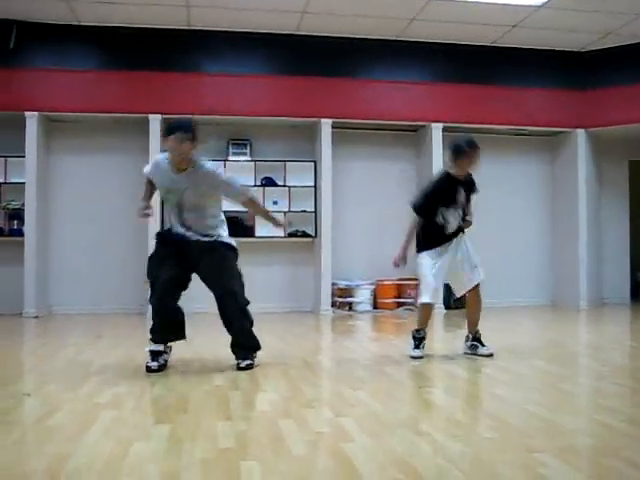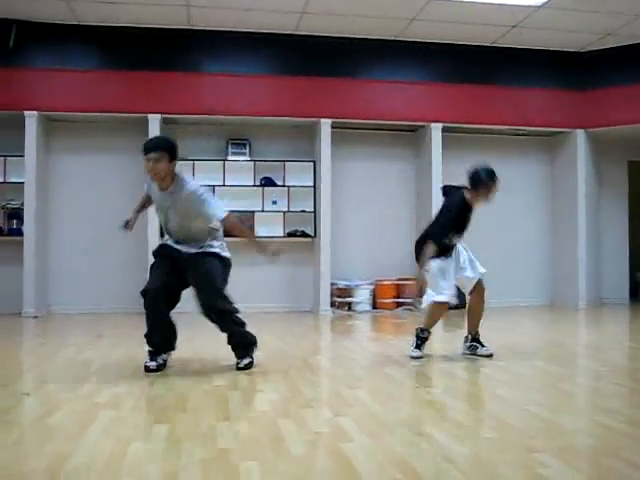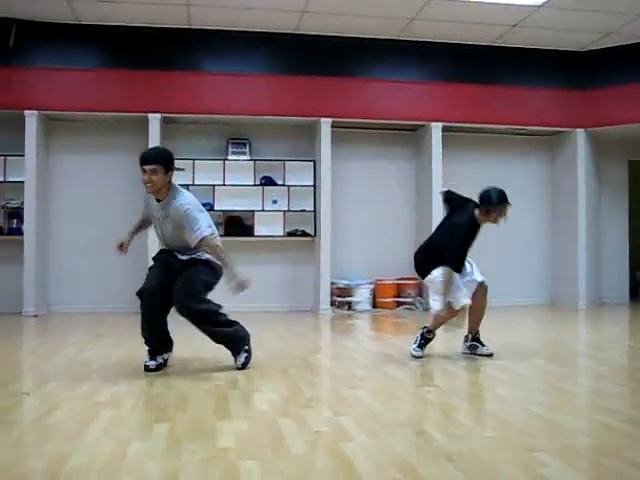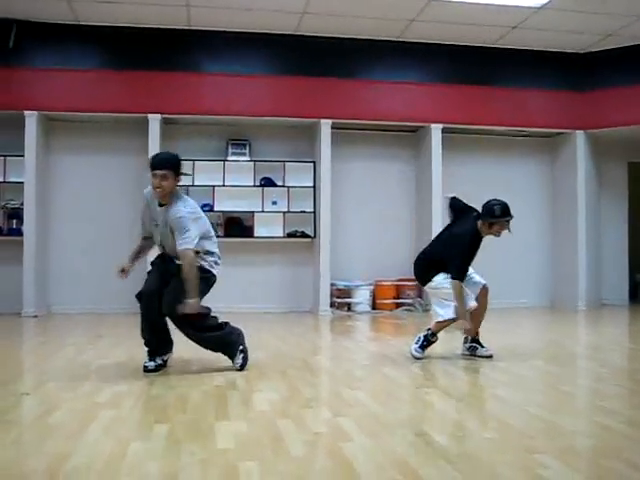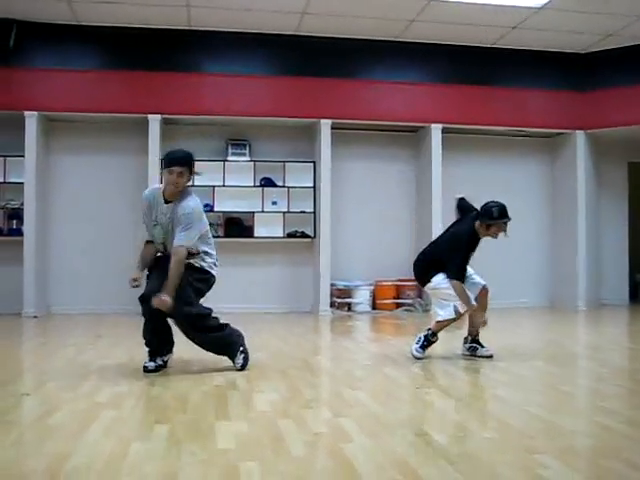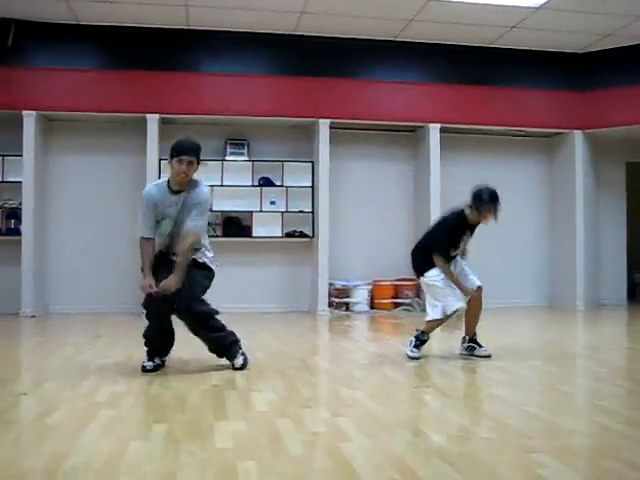
dt=0.1s
person 1, frame 1
left shoulder: (209, 173)
right shoulder: (160, 164)
left elbow: (244, 197)
right elbow: (151, 178)
left wrist: (272, 219)
right wrist: (146, 201)
left hip: (212, 241)
right hip: (175, 239)
left knee: (230, 294)
right knee: (162, 287)
left ankle: (246, 351)
right ankle: (160, 346)
person 1, frame 2
left shoulder: (191, 192)
right shoulder: (154, 179)
left elbow: (225, 220)
left wrist: (256, 243)
right wrist: (136, 214)
left hip: (206, 251)
right hip: (173, 249)
left knee: (213, 301)
right knee: (153, 294)
left ankle: (245, 348)
right ankle: (160, 350)
person 1, frame 3
left shoulder: (183, 204)
right shoulder: (150, 191)
left elbow: (208, 240)
left wrist: (231, 273)
right wrist: (130, 236)
left hip: (202, 260)
right hip: (173, 255)
left knee: (188, 303)
right knee: (150, 293)
left ankle: (239, 340)
right ankle: (159, 350)
person 1, frame 4
left shoulder: (183, 211)
right shoulder: (150, 197)
left elbow: (187, 255)
right elbow: (149, 237)
left wrist: (192, 296)
right wrist: (131, 260)
left hip: (199, 263)
right hip: (170, 260)
left knee: (177, 306)
right knee: (148, 296)
left ankle: (234, 342)
right ankle: (159, 351)
person 1, frame 5
left shoulder: (190, 208)
right shoulder: (150, 197)
left elbow: (180, 252)
right elbow: (150, 241)
left wrist: (168, 292)
right wrist: (139, 271)
left hip: (196, 264)
right hip: (164, 260)
left knee: (180, 307)
right knee: (151, 300)
left ankle: (233, 343)
right ankle: (159, 352)
person 1, frame 6
left shoulder: (200, 194)
right shoulder: (151, 193)
left elbow: (189, 239)
right elbow: (147, 238)
left wrist: (176, 277)
right wrist: (146, 274)
left hip: (195, 260)
right hip: (163, 258)
left knee: (189, 305)
right knee: (157, 299)
left ankle: (230, 346)
right ankle: (157, 352)
person 2, frame 1
left shoulder: (467, 178)
right shoulder: (439, 184)
right elbow: (418, 215)
left wrist: (468, 216)
right wrist: (404, 250)
left hip: (455, 240)
right hip: (431, 244)
left knee: (473, 286)
right knee: (429, 296)
left ankle: (473, 340)
right ankle: (418, 338)
person 2, frame 2
left shoulder: (461, 194)
right shoulder: (455, 210)
left elbow: (445, 189)
right elbow: (432, 242)
right wrist: (421, 273)
left hip: (452, 247)
right hip: (434, 254)
left knee: (477, 285)
right knee: (442, 298)
left ankle: (472, 340)
right ankle: (420, 337)
person 2, frame 3
left shoulder: (468, 205)
right shoulder: (463, 229)
left elbow: (446, 194)
right elbow: (451, 270)
right wrist: (445, 303)
left hip: (448, 258)
right hip: (429, 262)
left knee: (480, 287)
right knee: (458, 303)
left ankle: (472, 340)
right ankle: (424, 336)
person 2, frame 4
left shoulder: (472, 215)
right shoulder: (466, 240)
left elbow: (452, 201)
right elbow: (457, 282)
right wrist: (464, 318)
left hip: (449, 265)
right hip: (429, 270)
left knee: (482, 290)
right knee: (465, 306)
left ankle: (471, 342)
right ankle: (426, 337)
person 2, frame 5
left shoulder: (473, 216)
right shoulder: (462, 239)
left elbow: (460, 201)
right elbow: (456, 282)
right wrist: (476, 312)
right hip: (429, 270)
left knee: (482, 290)
right knee: (460, 306)
left ankle: (471, 342)
right ankle: (426, 338)
person 2, frame 6
left shoulder: (473, 217)
right shoulder: (452, 223)
right elbow: (439, 260)
left wrist: (462, 249)
right wrist: (462, 288)
left hip: (449, 259)
right hip: (427, 262)
left knee: (476, 291)
right knee: (450, 305)
left ankle: (469, 342)
right ankle: (419, 338)
